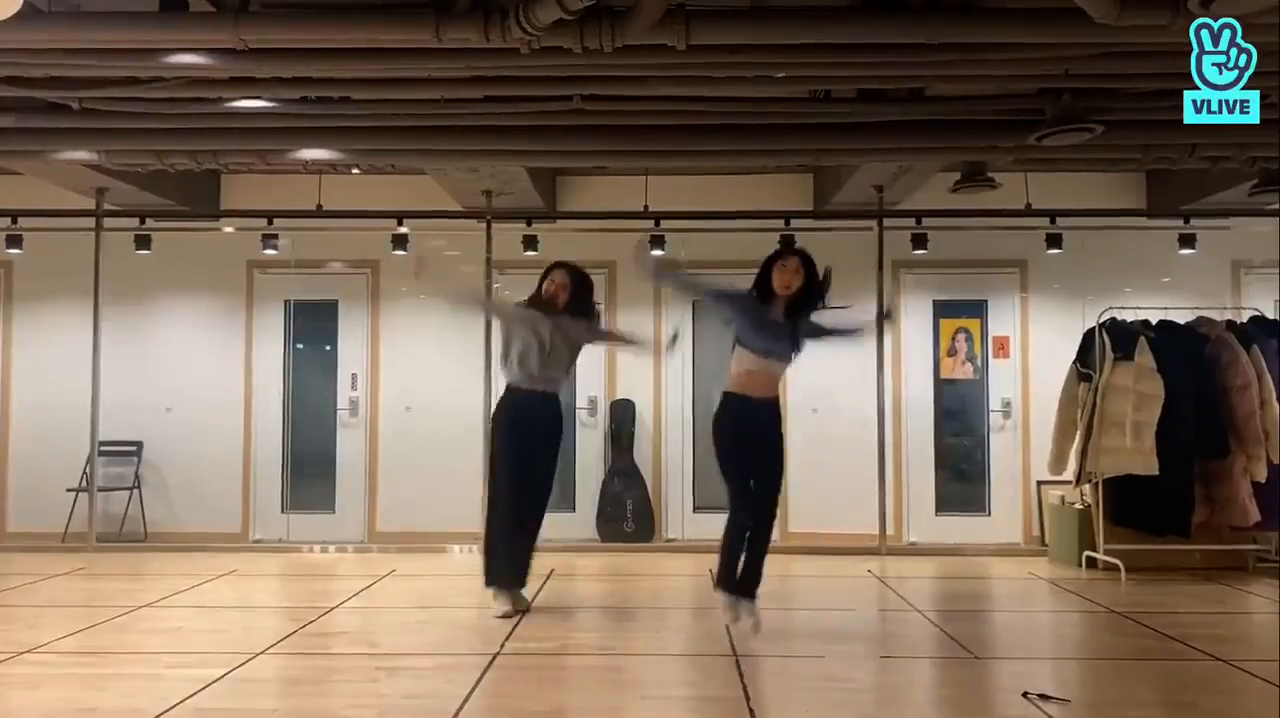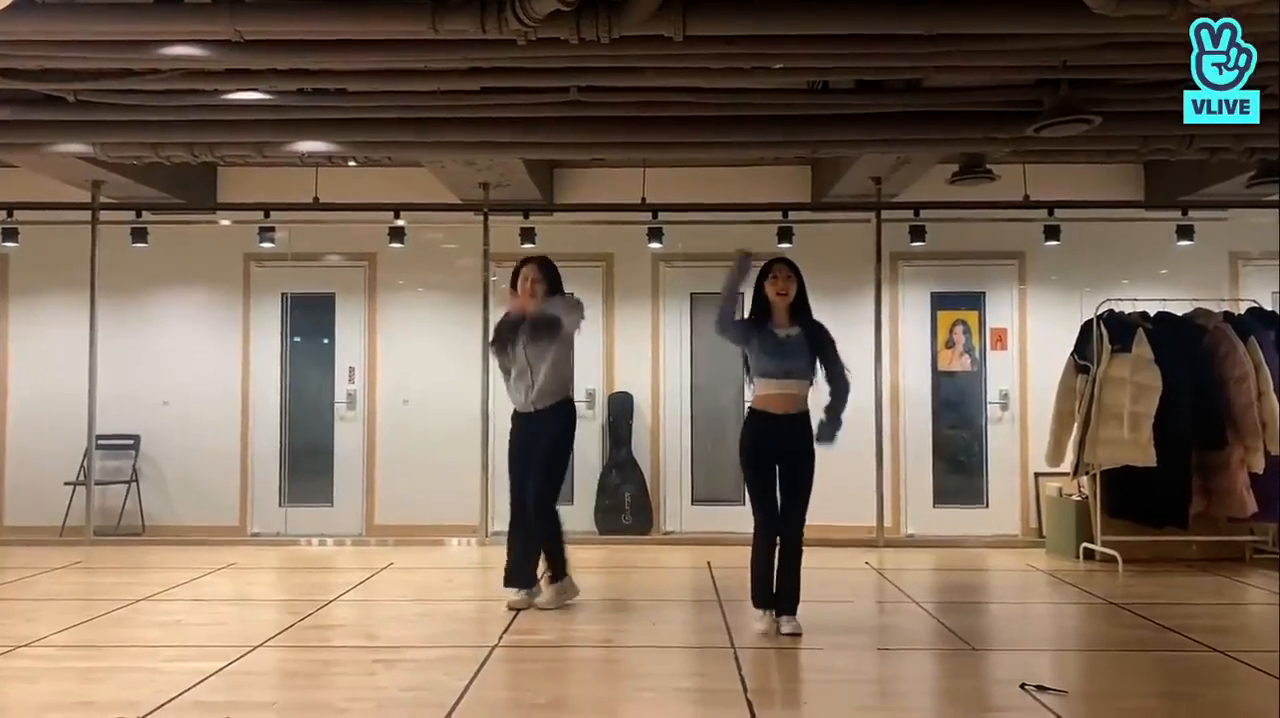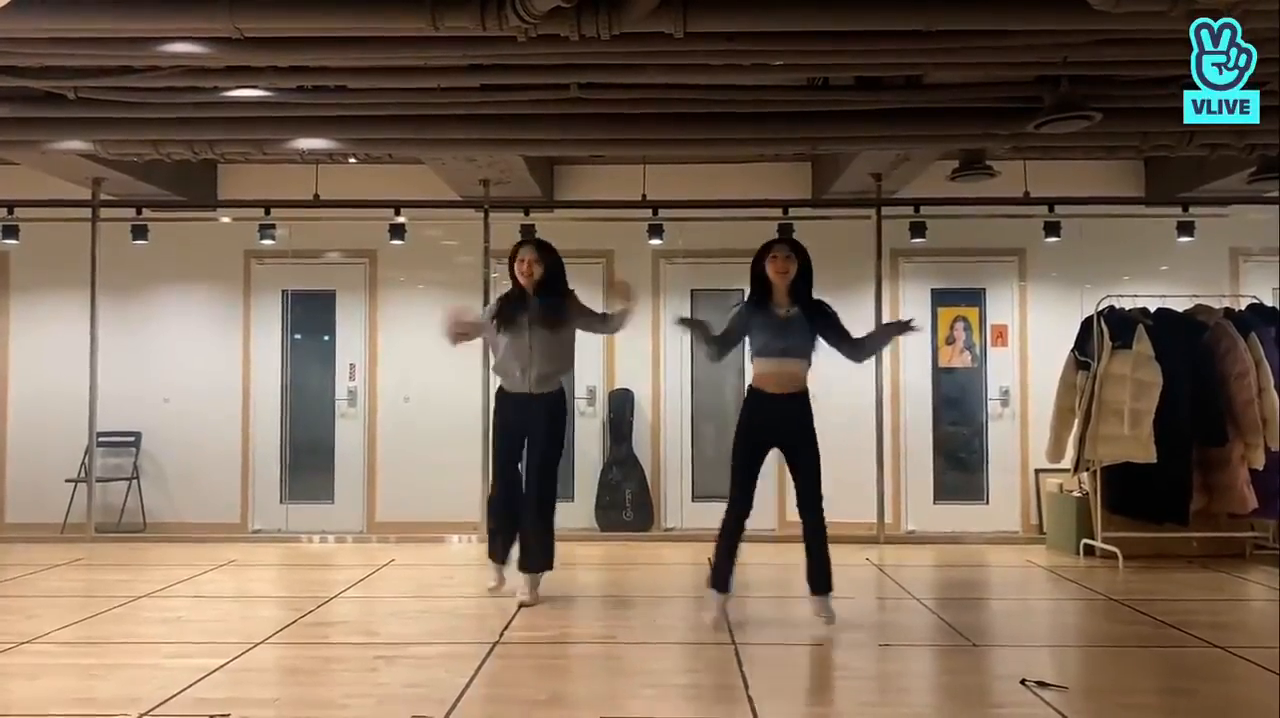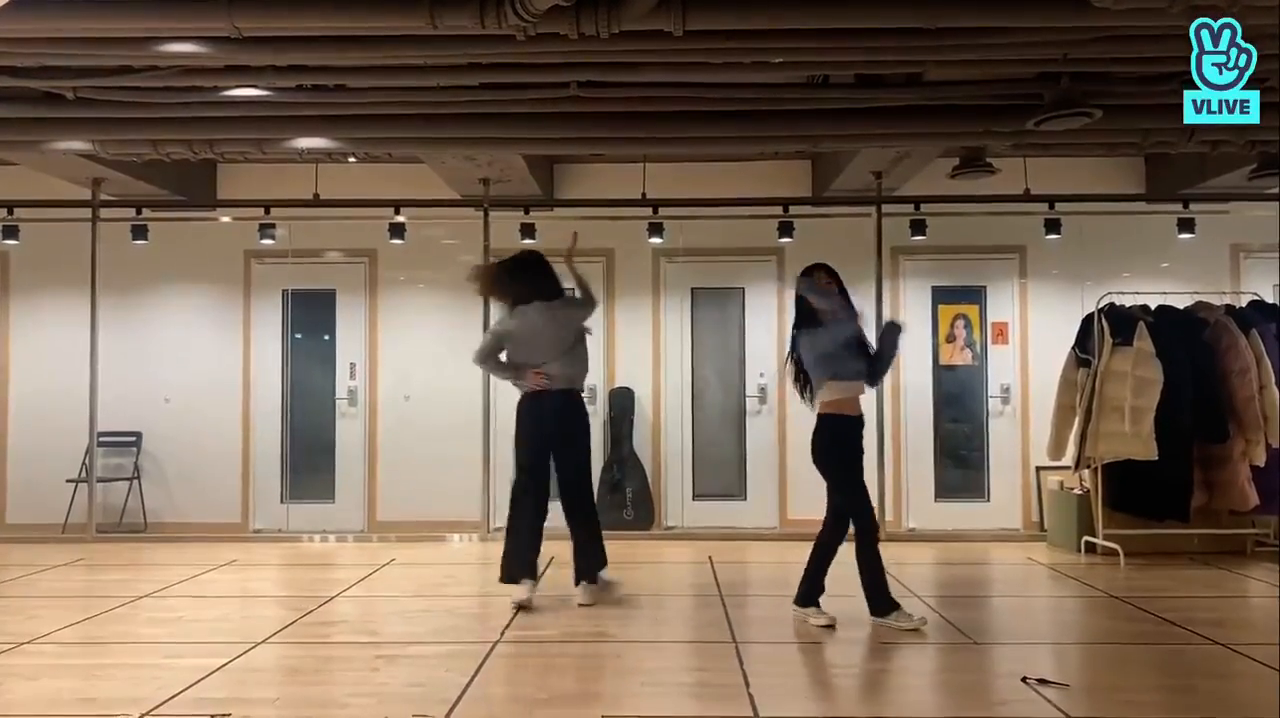
dt=1s
person 1, frame 1
left shoulder: (798, 321)
right shoulder: (746, 306)
left elbow: (820, 329)
right elbow: (699, 290)
left wrist: (865, 327)
right wrist: (659, 270)
left hip: (768, 421)
right hip: (734, 415)
left knee: (766, 512)
right knee: (744, 507)
left ankle: (744, 594)
right ankle: (727, 585)
person 1, frame 2
left shoulder: (813, 332)
right shoulder: (753, 331)
left elbow: (839, 382)
right elbow: (724, 327)
left wrist: (832, 418)
right wrist: (735, 280)
left hip: (797, 431)
right hip: (759, 429)
left knee: (793, 525)
right knee: (766, 523)
left ankle: (787, 609)
right ankle: (764, 607)
person 1, frame 3
left shoulder: (814, 312)
right shoulder: (751, 312)
left elbow: (857, 351)
right elbow: (717, 350)
left wrist: (888, 331)
right wrist: (699, 331)
left hip: (797, 412)
right hip: (758, 409)
left knee: (811, 506)
right knee: (740, 503)
left ankle: (820, 592)
right ankle: (719, 588)
person 1, frame 4
left shoulder: (850, 337)
right shoulder: (811, 336)
left elbow: (869, 377)
right elbow: (847, 321)
left wrist: (889, 336)
right wrist: (810, 291)
left hip: (844, 434)
right hip: (835, 434)
left knee: (838, 519)
right knee: (864, 520)
left ankle: (806, 599)
right ankle: (883, 607)
person 2, frame 1
left shoulder: (578, 325)
right shoulder: (521, 315)
left elbow: (610, 335)
right elbow: (488, 305)
left hip: (548, 414)
right hip: (515, 408)
left knee: (535, 500)
right knee: (505, 493)
left ankle: (513, 584)
right ankle: (501, 587)
person 2, frame 2
left shoulder: (559, 320)
right shoulder: (509, 327)
left elbow: (574, 309)
left wrist: (536, 305)
left hip: (556, 417)
right hip: (524, 420)
left knee: (540, 500)
right knee: (521, 503)
left ankle: (560, 580)
right ankle: (524, 583)
person 2, frame 3
left shoulder: (562, 307)
right shoulder: (501, 308)
left elbow: (604, 324)
right elbow: (464, 331)
left wrist: (623, 307)
right wrist: (458, 328)
left hip: (549, 403)
right hip: (510, 401)
left knee: (539, 487)
right knee: (504, 480)
left ankle: (531, 571)
right ankle: (498, 560)
person 2, frame 4
left shoulder: (512, 318)
right shoulder: (572, 309)
left elbow: (482, 357)
right elbow: (591, 300)
left wrist: (519, 377)
right wrist: (570, 264)
left hip: (534, 408)
right hip: (570, 407)
left knee: (529, 496)
right knee: (579, 495)
left ankle: (521, 581)
right ankle: (590, 580)
